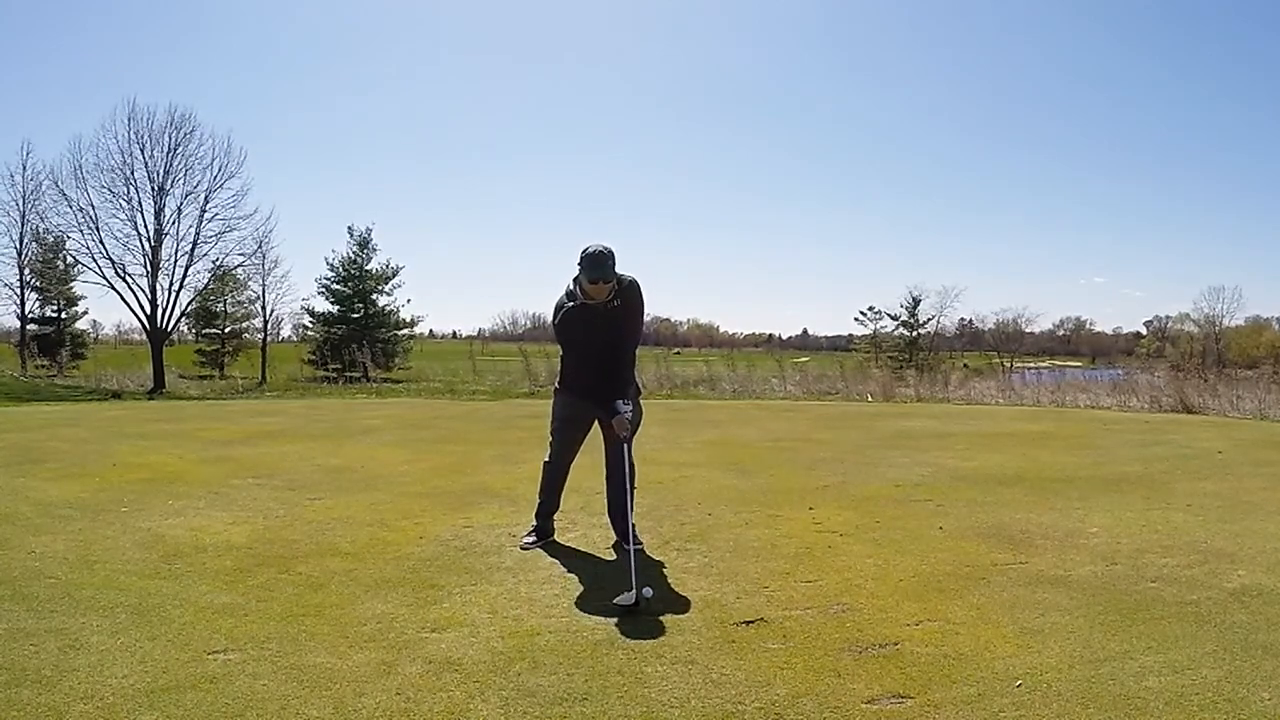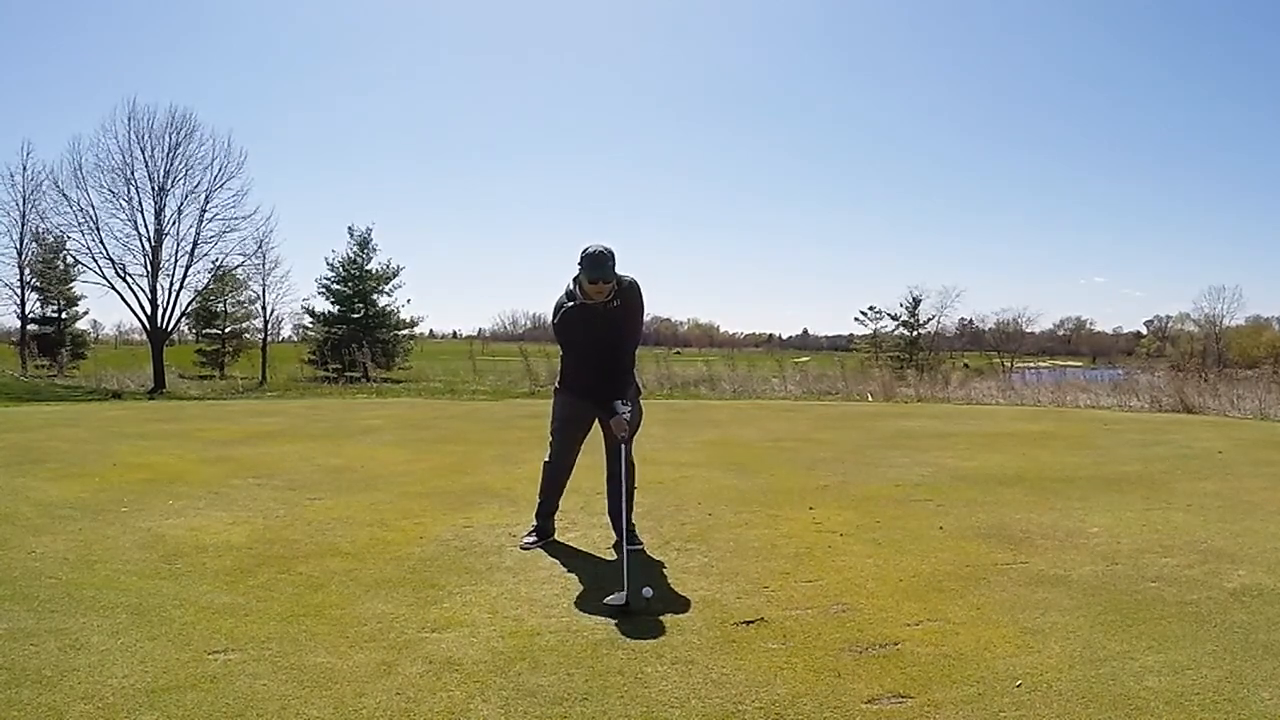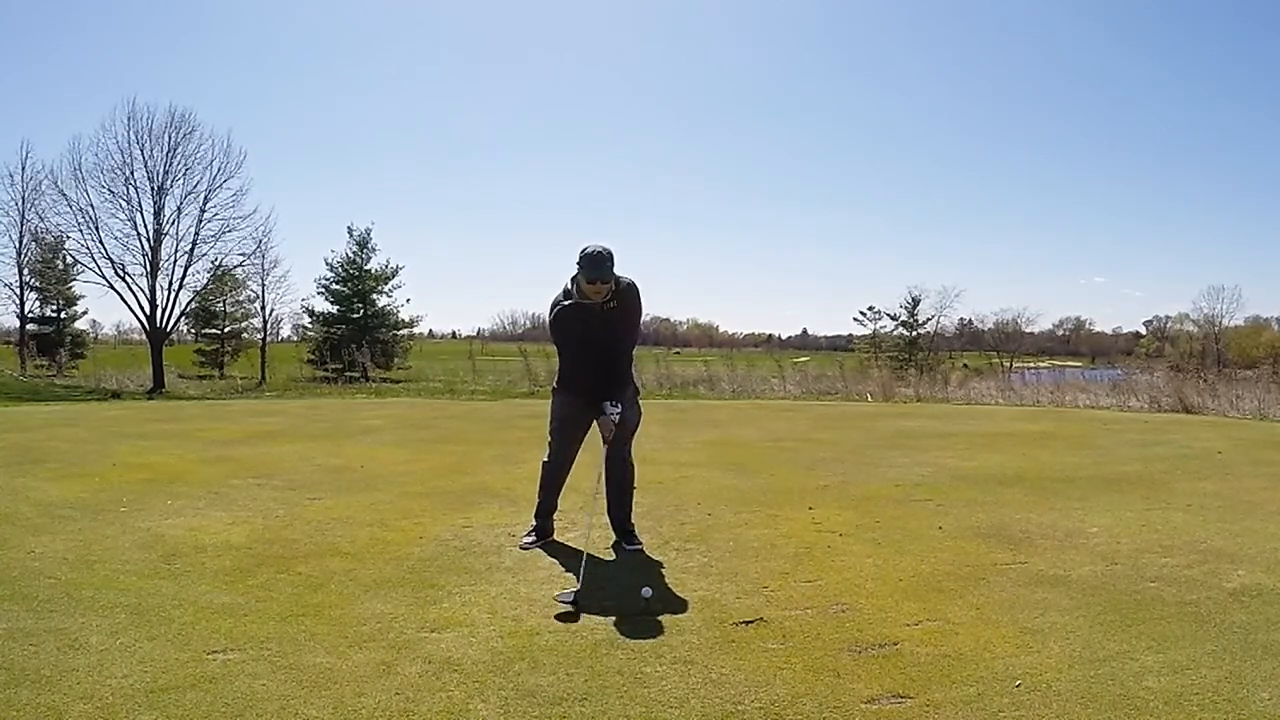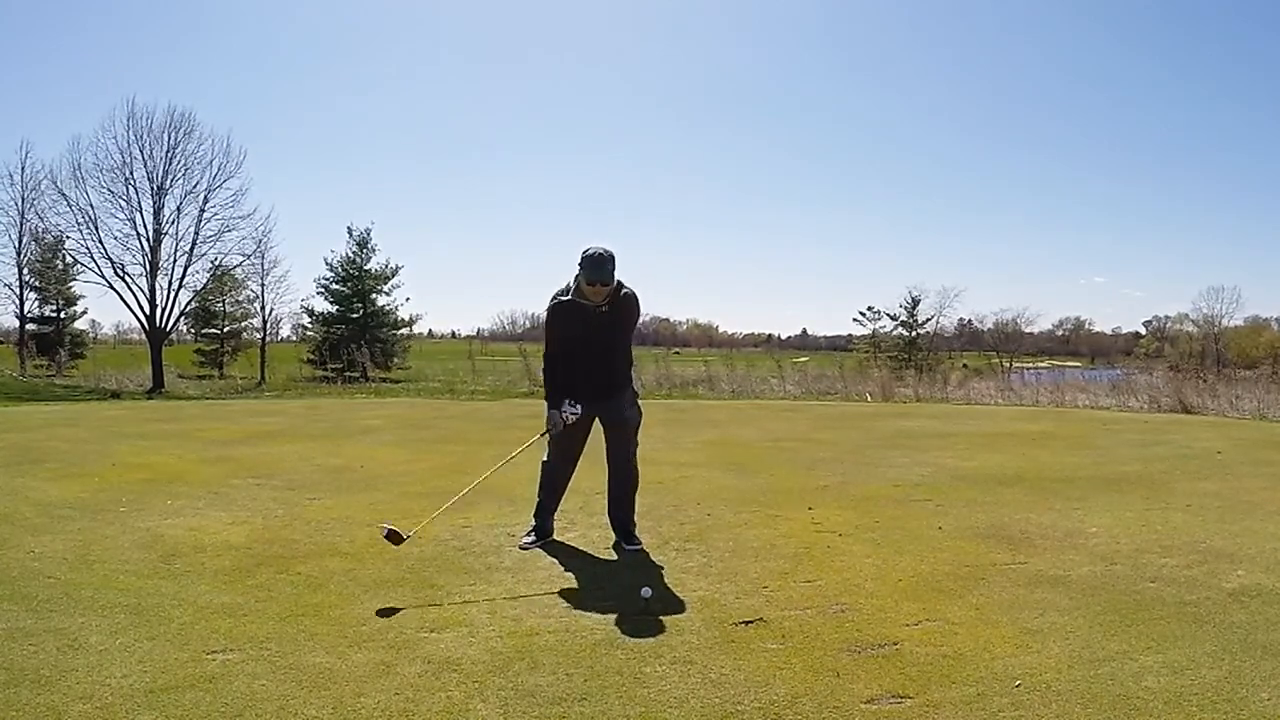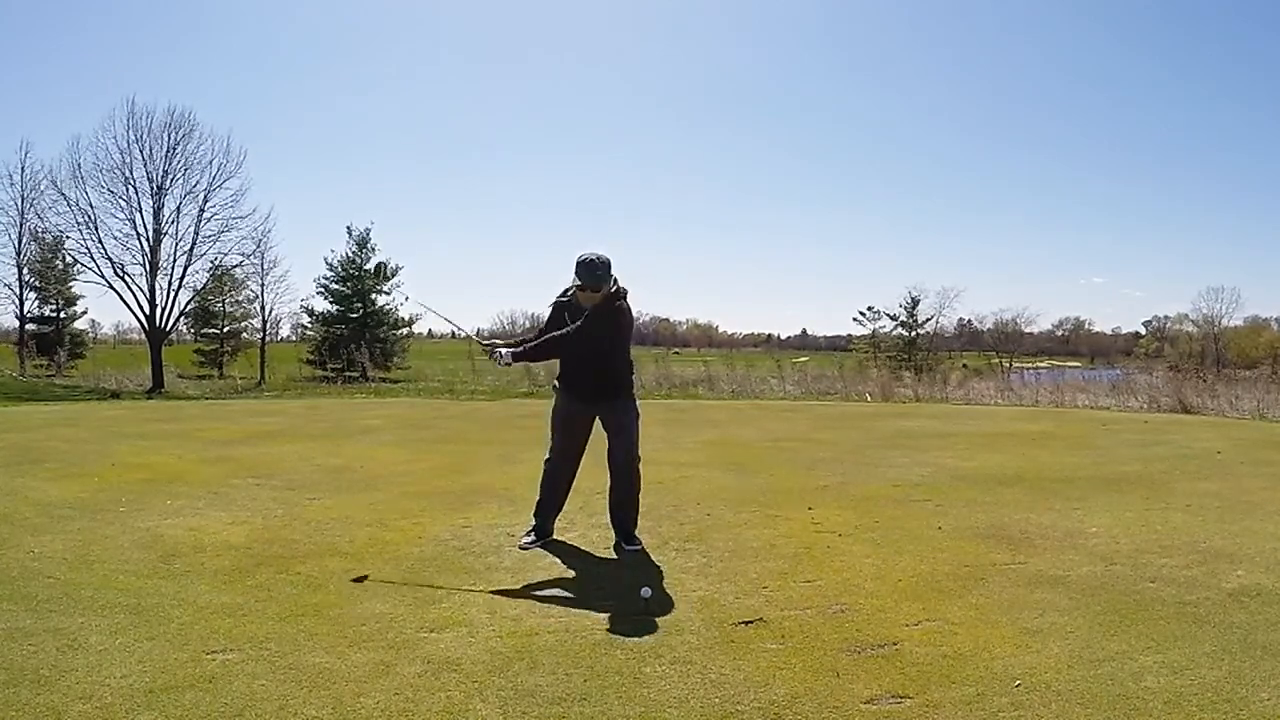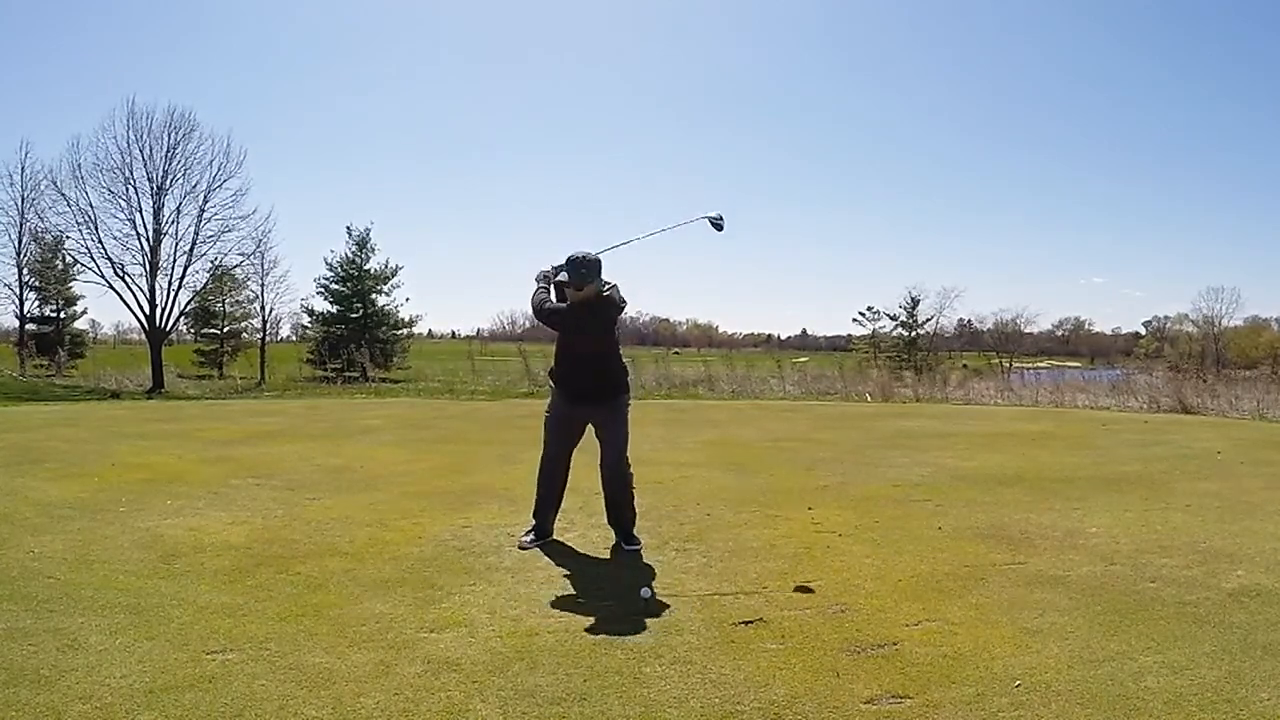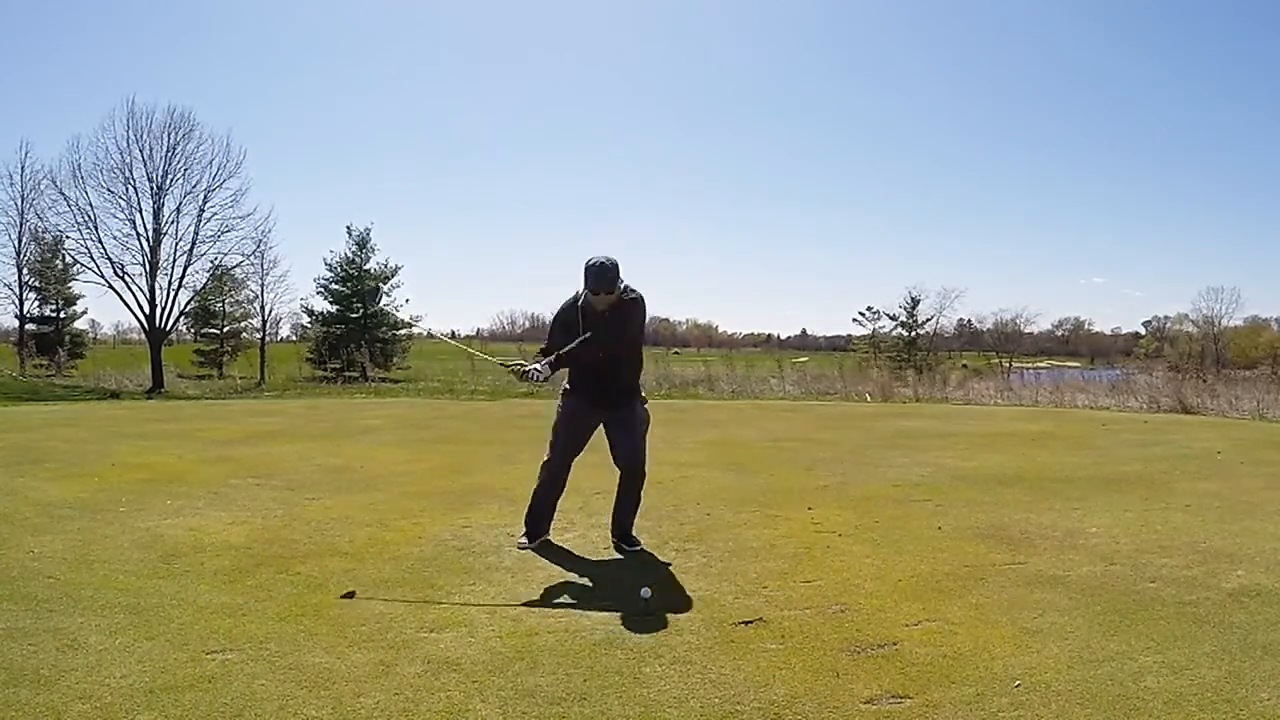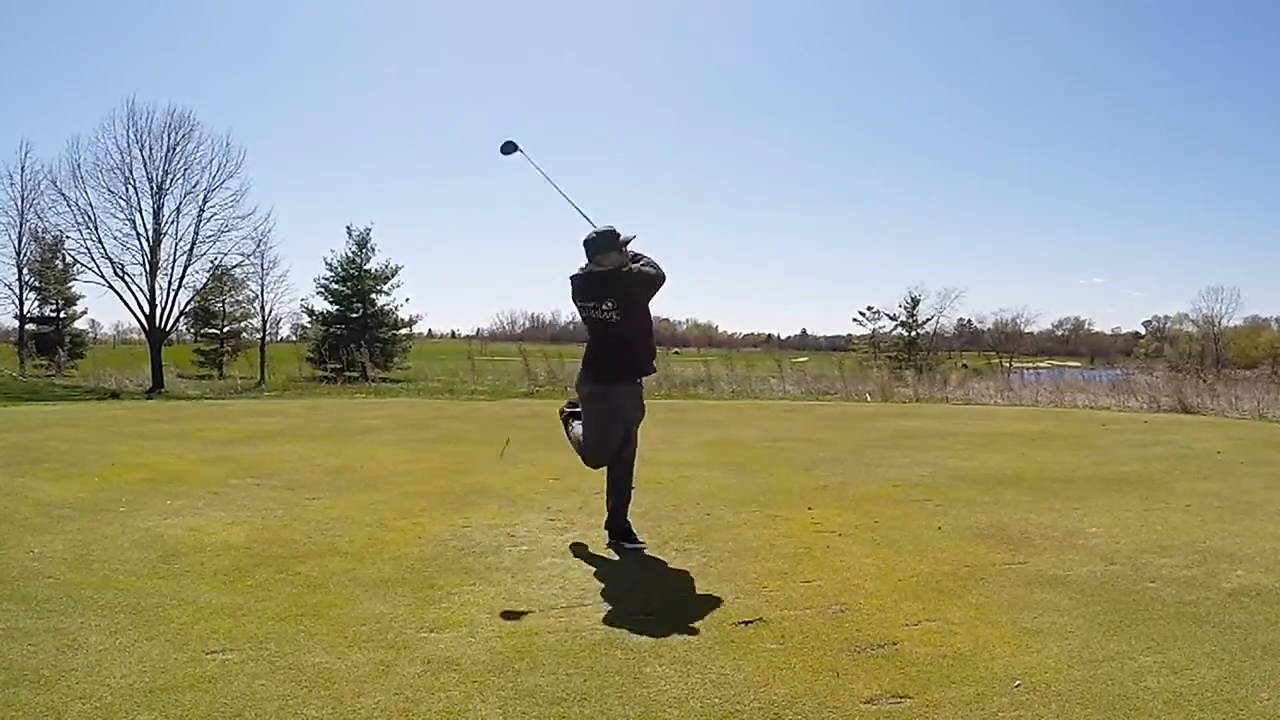
dt=0.3s
person 1, frame 1
left shoulder: (629, 290)
right shoulder: (567, 311)
left elbow: (629, 347)
right elbow: (582, 366)
left wrist: (622, 401)
right wrist: (611, 410)
left hip: (621, 391)
right hip: (576, 392)
left knee: (620, 460)
right knee: (558, 456)
left ankle: (623, 527)
right ankle: (543, 525)
person 1, frame 2
left shoulder: (629, 291)
right shoulder: (566, 311)
left elbow: (628, 348)
right elbow: (582, 366)
left wrist: (621, 401)
right wrist: (609, 411)
left hip: (621, 391)
right hip: (576, 392)
left knee: (621, 460)
right knee: (559, 457)
left ankle: (624, 528)
right ankle: (543, 525)
person 1, frame 3
left shoulder: (628, 293)
right shoulder: (563, 310)
left elbow: (623, 350)
right elbow: (574, 365)
left wrist: (613, 402)
right wrist: (595, 411)
left hip: (618, 391)
right hip: (573, 393)
left knee: (620, 460)
right knee: (557, 459)
left ankle: (623, 527)
right ankle: (542, 526)
person 1, frame 4
left shoulder: (626, 301)
right shoulder: (561, 305)
left elbow: (612, 355)
right elbow: (554, 358)
left wrist: (576, 404)
right wrist: (555, 403)
left hip: (616, 392)
right hip: (572, 392)
left knee: (624, 462)
right knee: (557, 460)
left ankle: (624, 528)
right ankle: (542, 526)
person 1, frame 5
left shoulder: (616, 312)
right shoulder: (567, 301)
left elbow: (564, 343)
right elbow: (546, 335)
left wrist: (514, 355)
right wrist: (510, 346)
left hip: (615, 394)
right hip: (574, 393)
left knee: (624, 462)
right knee: (559, 461)
left ankle: (625, 530)
right ankle: (542, 526)
person 1, frame 6
left shoulder: (596, 311)
right shoulder: (579, 302)
left elbow: (544, 310)
left wrist: (543, 282)
right wrist: (552, 282)
left hip: (608, 397)
right hip: (568, 395)
left knee: (615, 464)
right knee: (552, 460)
left ankle: (624, 529)
right ankle: (542, 526)
person 1, frame 7
left shoulder: (632, 303)
right shoulder: (571, 308)
left elbow: (593, 348)
right elbow: (554, 348)
left wrist: (547, 365)
right wrist: (541, 365)
left hip: (625, 398)
right hip: (581, 397)
left knee: (633, 467)
right knee: (557, 462)
left ankle: (623, 530)
right ankle: (536, 526)
person 1, frame 8
left shoulder: (583, 282)
right shoulder: (617, 281)
right elbow: (653, 275)
right wrist: (632, 260)
left hip: (626, 380)
right hip: (605, 384)
left knee: (623, 459)
right knee: (597, 454)
left ankle: (618, 528)
right ankle: (573, 418)
